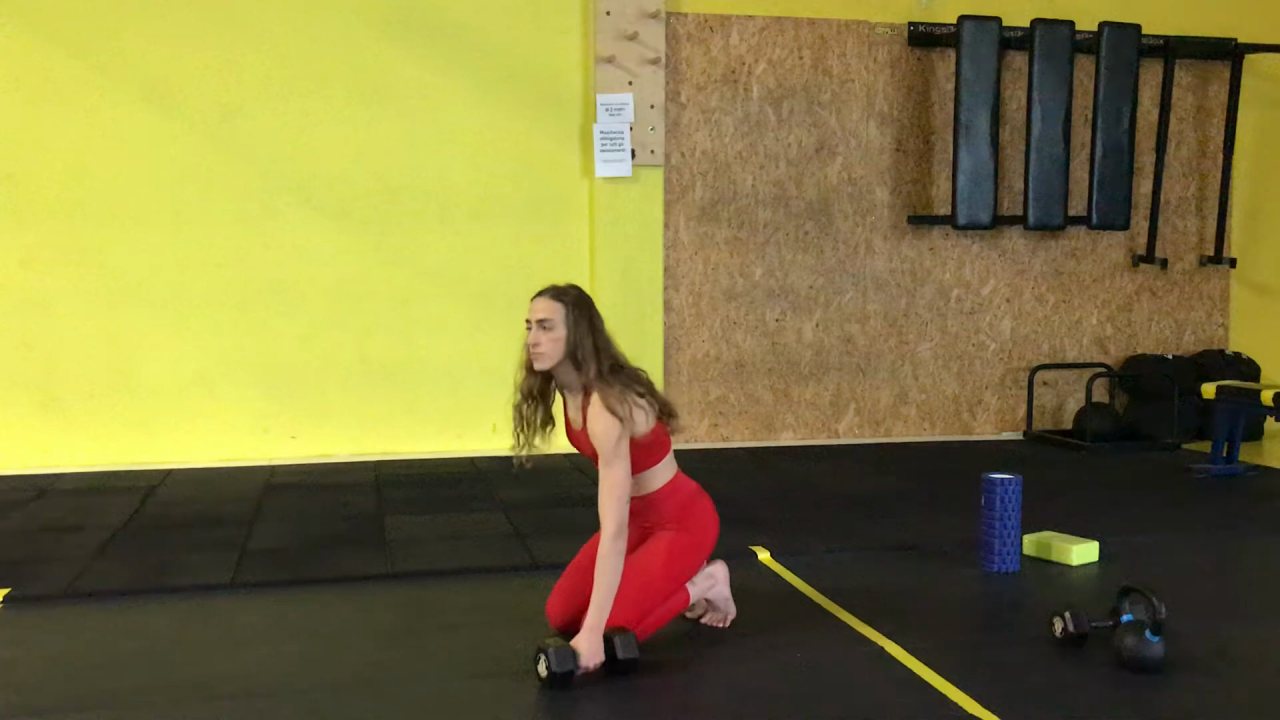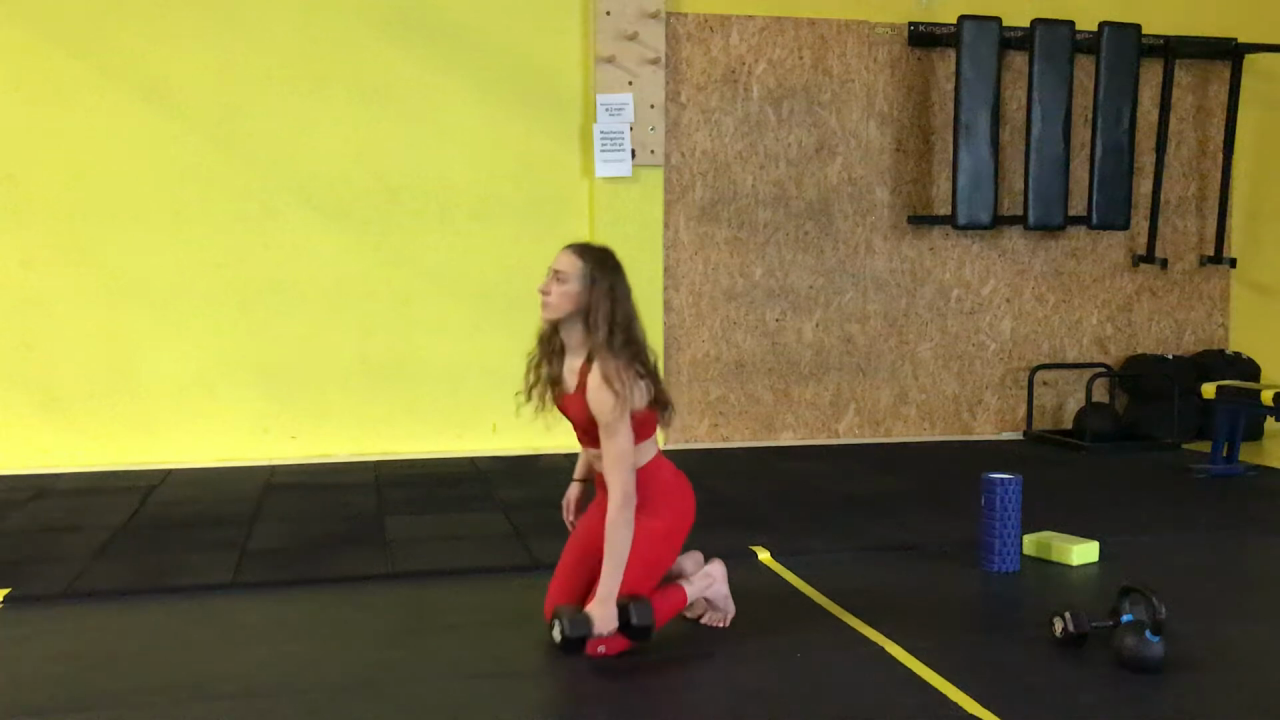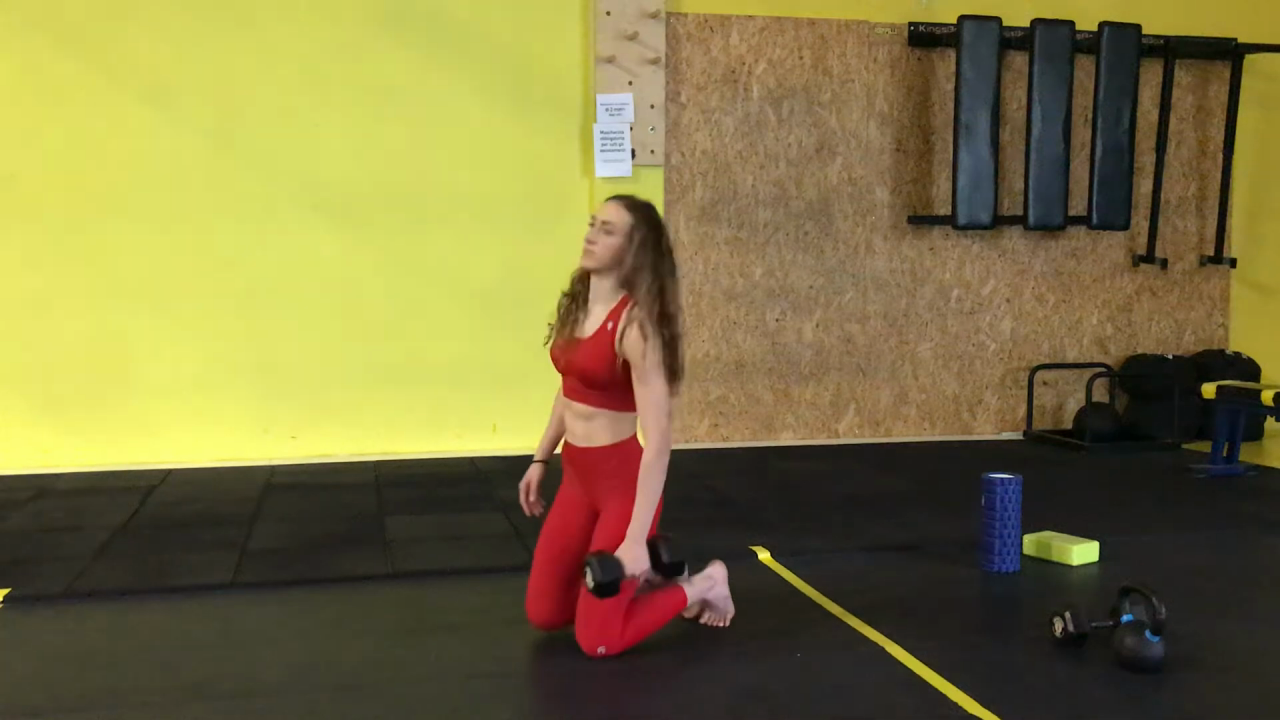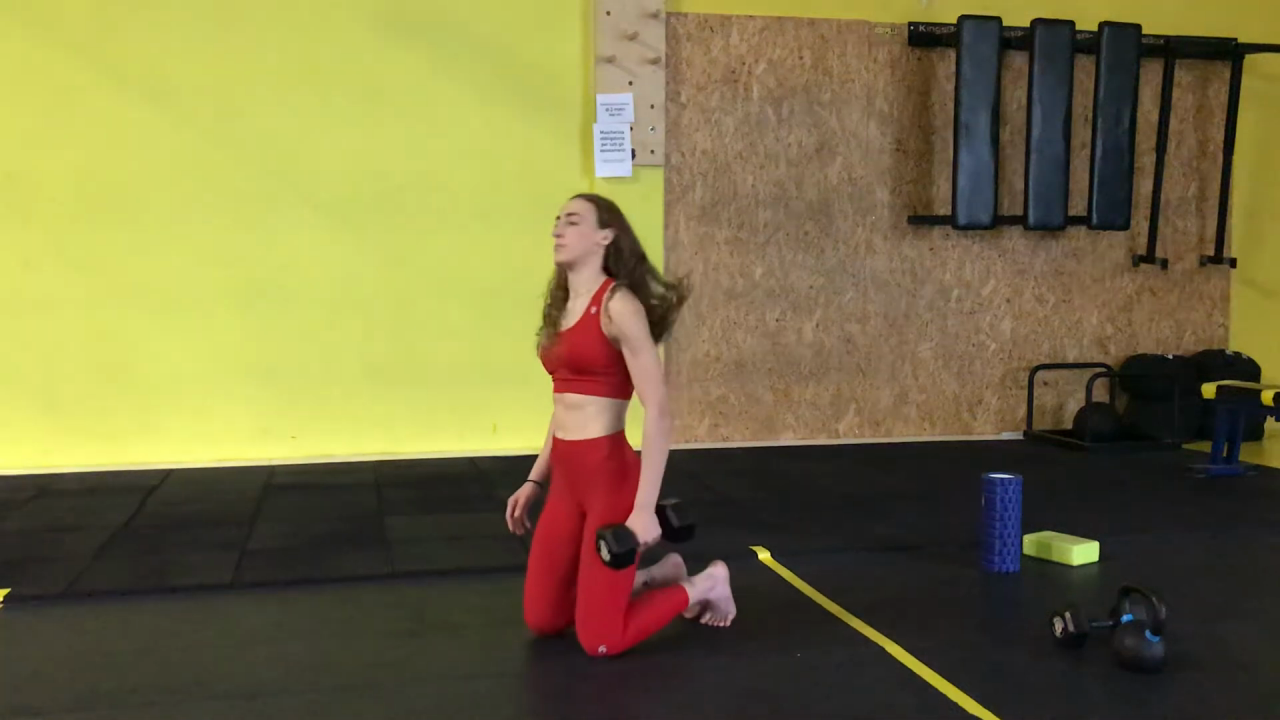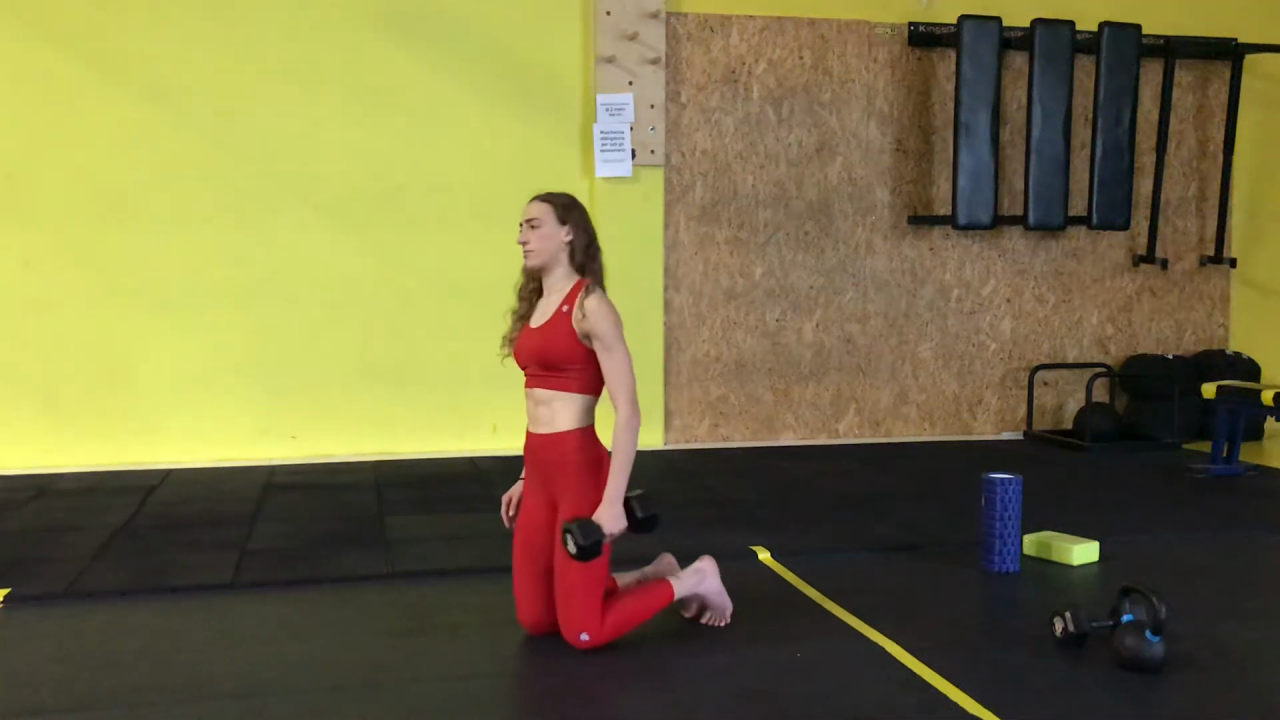
dt=0.3s
person 1, frame 1
left shoulder: (605, 405)
right shoulder: (569, 385)
left elbow: (614, 528)
left wrist: (594, 632)
left hip: (682, 523)
right hip: (640, 517)
left knee: (603, 639)
right knee: (560, 616)
left ankle: (704, 584)
right ankle: (674, 577)
person 1, frame 2
left shoulder: (606, 376)
right shoulder: (565, 349)
left elbow: (623, 498)
left wrist: (607, 599)
right wrist: (579, 480)
left hip: (659, 504)
right hip: (611, 492)
left knee: (600, 637)
right knee: (558, 615)
left ankle: (702, 582)
right ankle: (674, 567)
person 1, frame 3
left shoulder: (635, 324)
right shoulder: (577, 305)
left elbow: (658, 438)
left wrist: (636, 537)
right wrist: (540, 459)
left hip: (623, 479)
right hip: (576, 477)
left knee: (598, 640)
right knee: (543, 615)
left ankle: (703, 585)
right ankle: (656, 575)
person 1, frame 4
left shoulder: (619, 304)
right shoulder: (563, 307)
left elbow: (659, 412)
left wrist: (645, 508)
right wrist: (534, 480)
left hip: (611, 475)
right hip: (566, 478)
left knee: (599, 640)
right knee: (541, 620)
left ankle: (705, 583)
right ankle: (657, 576)
person 1, frame 5
left shoulder: (589, 305)
right shoulder: (535, 305)
left elbow: (628, 410)
left wrist: (614, 500)
right wrist: (524, 477)
left hip: (581, 468)
right hip: (541, 470)
left knee: (582, 631)
right knee: (534, 619)
left ankle: (693, 580)
right ankle: (653, 575)
